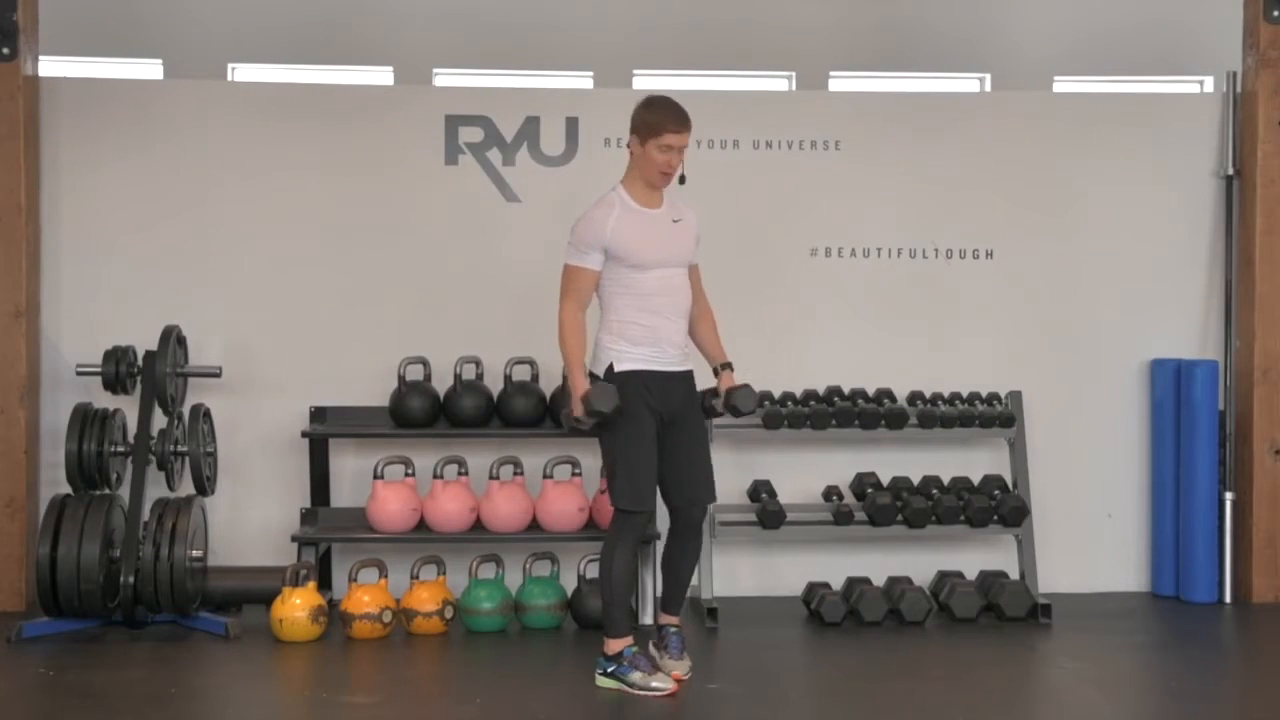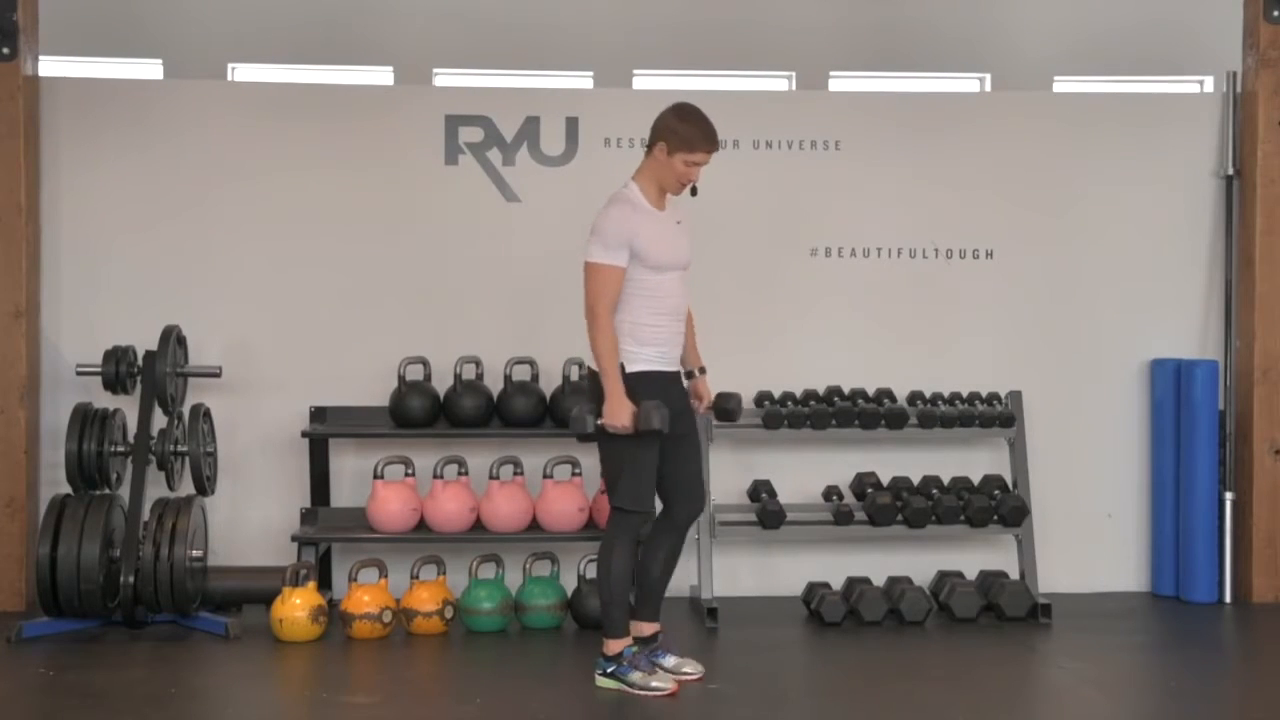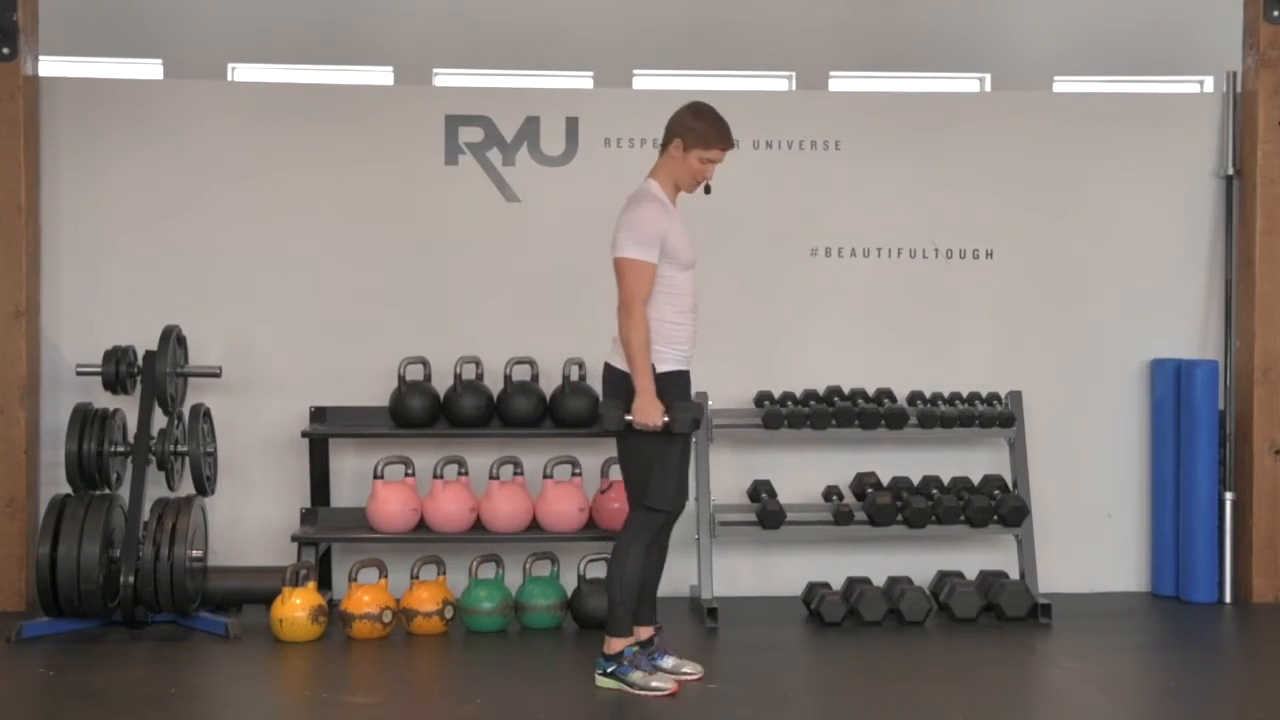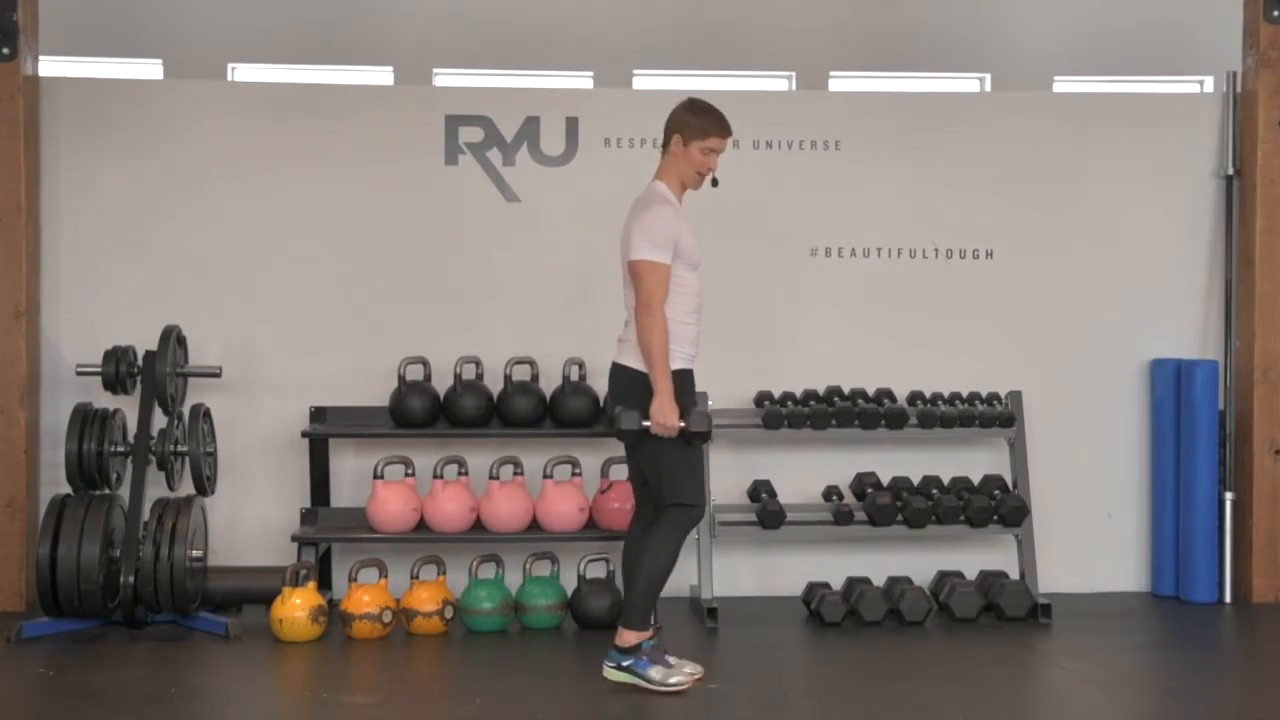
dt=0.3s
person 1, frame 1
left shoulder: (684, 217)
right shoulder: (602, 218)
right elbow: (572, 306)
left wrist: (721, 366)
right wrist: (578, 381)
left hip: (679, 381)
right hip: (626, 381)
left knee: (693, 508)
right knee: (633, 515)
left ankle: (669, 625)
right ankle: (616, 654)
person 1, frame 2
left shoulder: (673, 217)
right shoulder: (620, 216)
right elbow: (600, 311)
left wrist: (697, 372)
right wrist: (614, 391)
left hip: (668, 383)
right hip: (631, 383)
left knee: (685, 505)
right knee: (631, 516)
left ankle: (645, 632)
right ankle: (614, 654)
person 1, frame 3
left shoulder: (664, 210)
right shoulder: (647, 211)
right elbow: (633, 308)
right wrist: (645, 391)
left hip: (667, 379)
right hip: (646, 382)
left knee: (663, 512)
right knee: (648, 514)
left ankle: (643, 639)
right ankle: (615, 654)
person 1, frame 4
left shoulder: (663, 208)
right shoulder: (659, 212)
right elbow: (649, 311)
right wrist: (663, 394)
left hip: (655, 379)
right hip: (652, 381)
left knee: (654, 509)
right knee: (684, 506)
left ankle: (639, 639)
right ankle: (628, 645)
